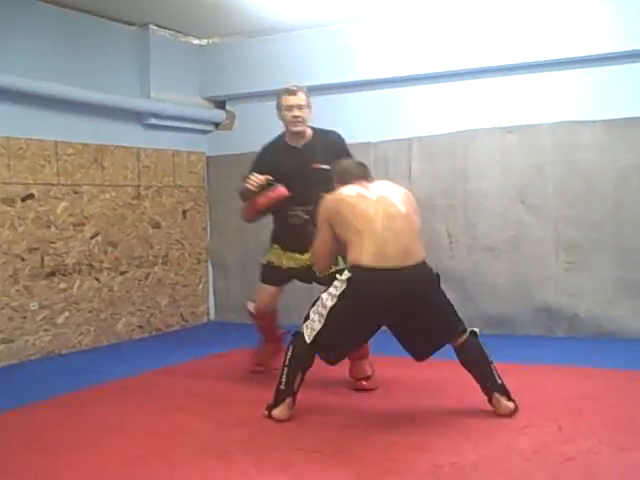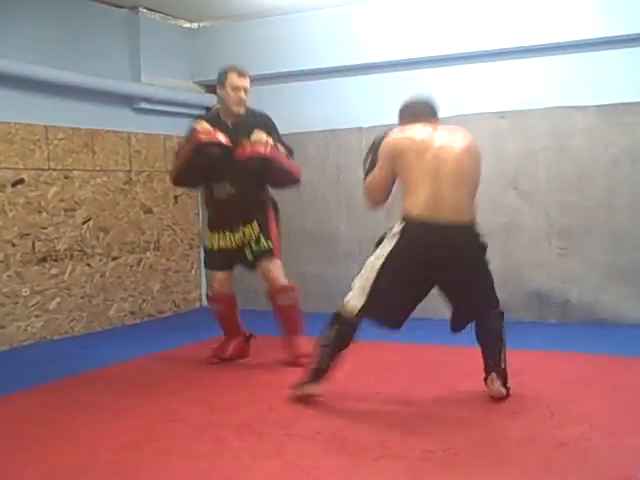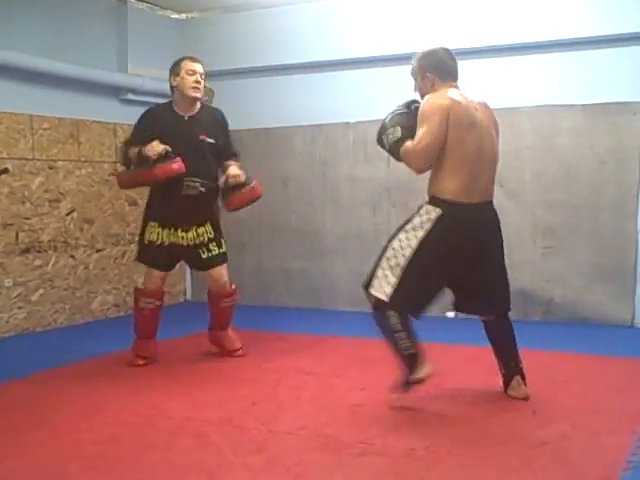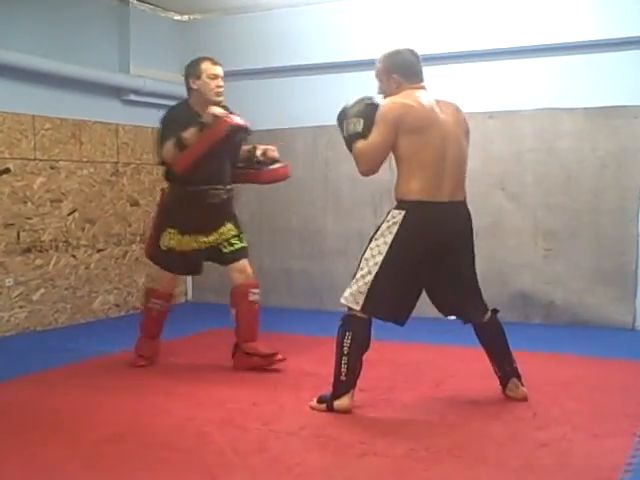
dt=0.4s
person 1, frame 1
left shoulder: (334, 202)
right shoulder: (401, 192)
left elbow: (321, 264)
left hip: (367, 282)
right hip: (417, 279)
left knee: (310, 334)
right knee: (458, 334)
left ankle: (283, 403)
right ankle: (499, 396)
person 1, frame 2
left shoulder: (395, 139)
right shoulder: (468, 142)
left elbow: (374, 197)
left wrist: (372, 165)
left hip: (415, 237)
right hip: (462, 238)
left knee: (353, 306)
right knee: (486, 309)
left ankle: (314, 378)
right ankle: (497, 378)
person 1, frame 3
left shoulder: (436, 103)
right shoulder: (484, 110)
left elbow: (419, 161)
left wrist: (395, 137)
left hip: (445, 216)
right hip: (484, 217)
left knee: (382, 292)
right knee: (491, 305)
left ankle: (415, 364)
right ankle: (515, 379)
person 1, frame 4
left shoulder: (394, 108)
right shoulder: (454, 112)
left elbow: (367, 164)
left wrist: (353, 129)
left hip: (414, 219)
right hip: (456, 217)
left knee: (360, 305)
right knee: (474, 306)
left ankle: (342, 393)
right ankle: (512, 381)
person 2, frame 1
left shoulder: (331, 141)
right shoulder: (270, 154)
right elbow: (253, 210)
right wrist: (251, 190)
right hip: (285, 240)
right knee: (262, 304)
left ankle: (360, 365)
right ankle: (272, 343)
person 2, frame 2
left shoulder: (260, 122)
right shoulder: (206, 124)
left elbow: (287, 167)
right elbow: (181, 174)
left wrist: (270, 147)
right wrist: (193, 141)
left hip: (256, 214)
right hip: (220, 218)
left knee: (275, 278)
right knee: (219, 287)
left ankle: (295, 339)
right ankle: (236, 338)
person 2, frame 3
left shoulder: (215, 117)
right shoulder: (155, 117)
left elbow: (225, 156)
right elbow: (126, 158)
left wrist: (234, 168)
right wrist: (144, 152)
left hip: (204, 213)
right hip: (164, 213)
left knee: (221, 282)
right knee: (153, 282)
left ankle: (222, 331)
right ankle: (145, 343)
person 2, frame 4
left shoulder: (224, 113)
right shoulder: (178, 114)
right elbow: (168, 154)
left wrist: (256, 153)
right wrist: (204, 125)
left hip: (219, 212)
right hip: (181, 212)
left knee: (245, 278)
right knee: (163, 283)
left ankle: (248, 347)
right ankle: (148, 342)
